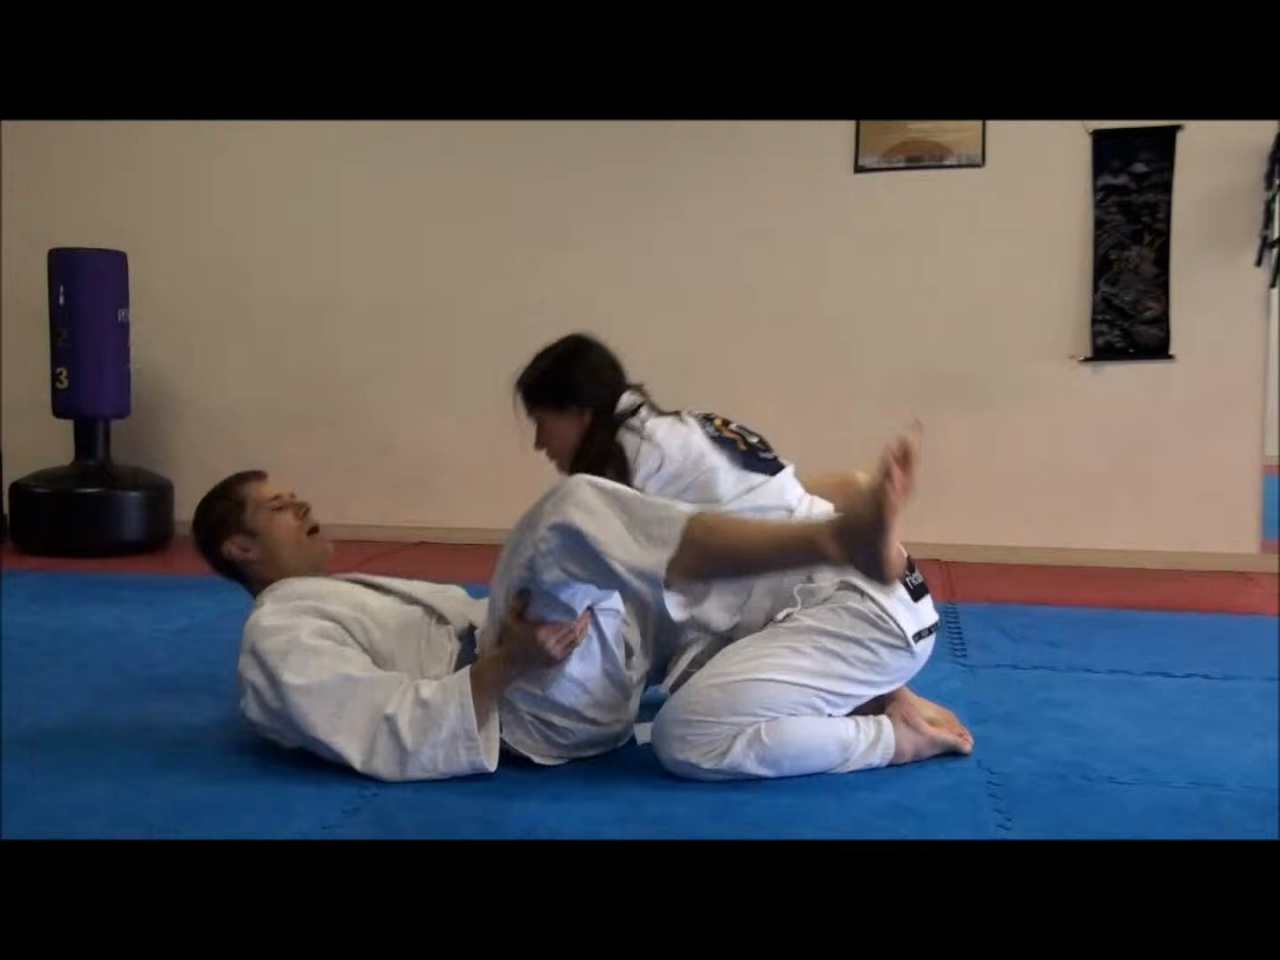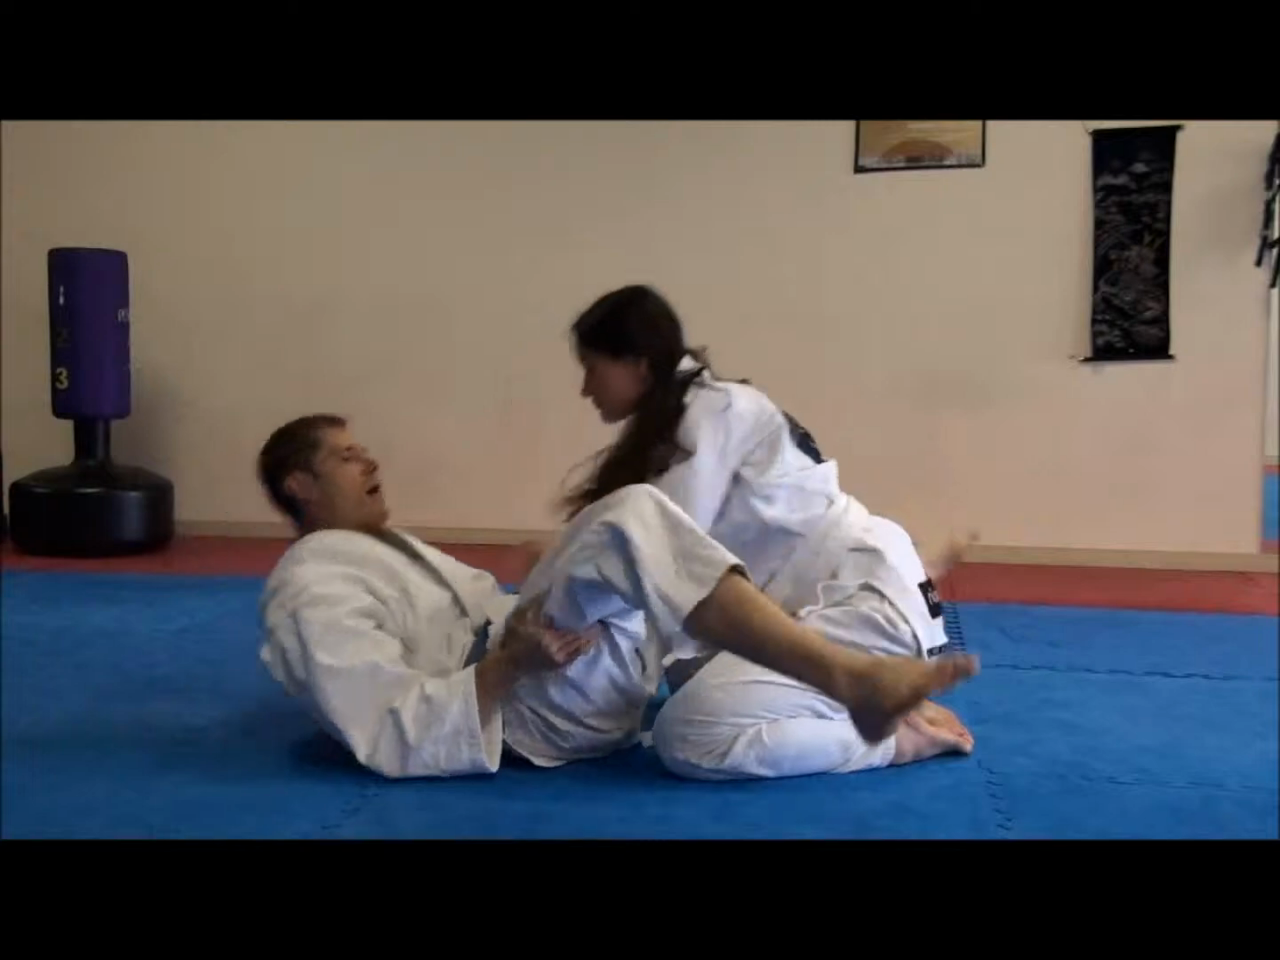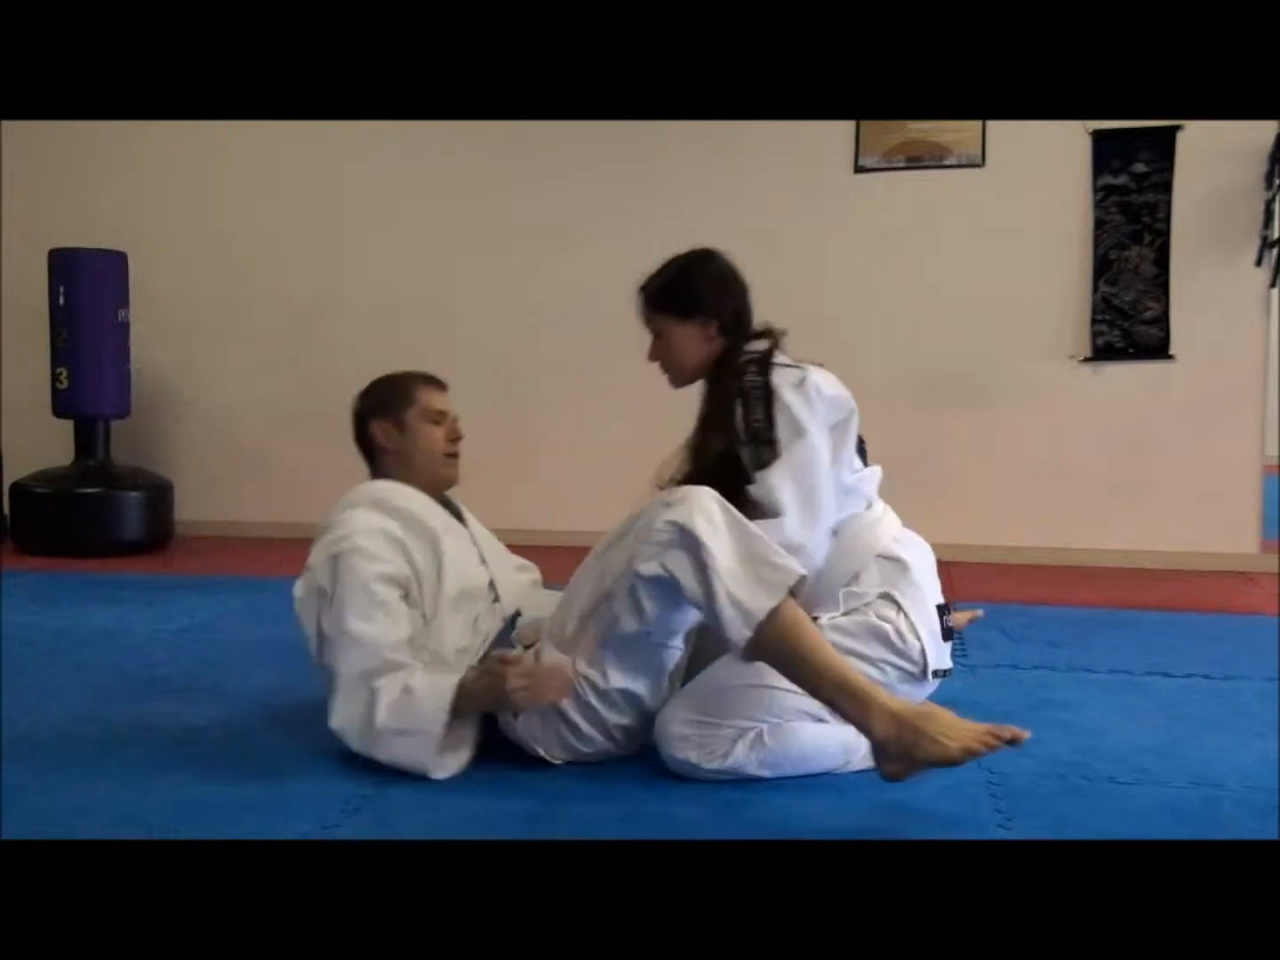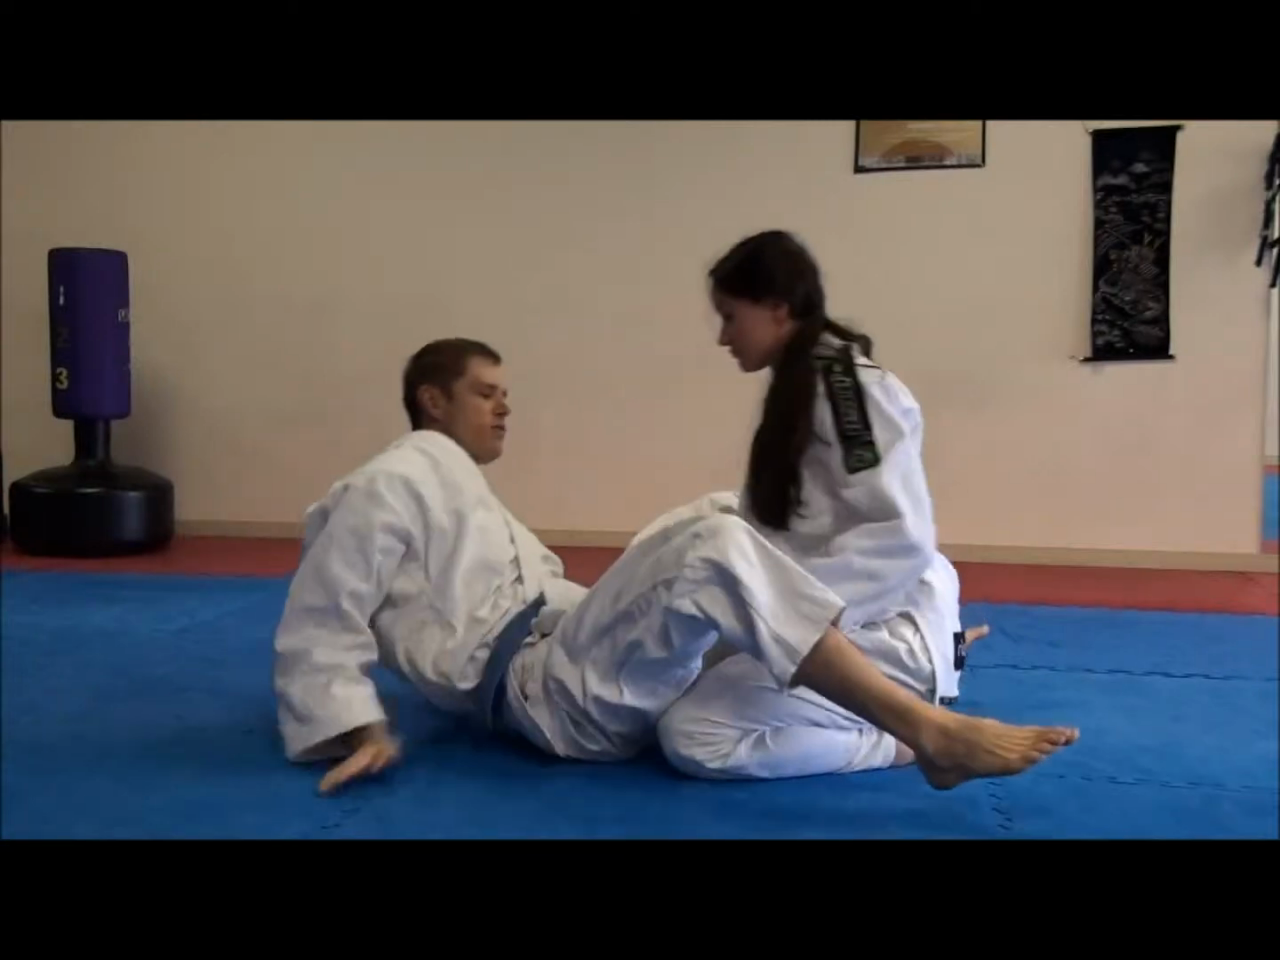
dt=0.2s
person 1, frame 1
left shoulder: (334, 588)
right shoulder: (280, 635)
right elbow: (392, 737)
right wrist: (503, 662)
left hip: (587, 655)
right hip: (539, 698)
right knee: (572, 509)
right ankle: (841, 541)
person 1, frame 2
left shoulder: (377, 547)
right shoulder: (311, 590)
right elbow: (393, 732)
right wrist: (511, 663)
right hip: (539, 707)
right knee: (629, 515)
right ankle: (853, 677)
person 1, frame 3
left shoulder: (439, 515)
right shoulder: (362, 539)
right elbow: (373, 700)
right wrist: (483, 686)
left hip: (558, 659)
right hip: (566, 704)
right knee: (687, 514)
right ankle: (888, 720)
person 1, frame 4
left shoulder: (456, 484)
right shoulder: (396, 481)
right elbow: (316, 632)
right wrist: (358, 731)
left hip: (571, 660)
right hip: (555, 693)
right knee: (714, 551)
right ankle: (931, 730)
person 2, frame 1
left shoulder: (650, 449)
right shoulder: (666, 438)
left hip: (859, 613)
right hip: (819, 605)
left knee: (684, 738)
left ankle: (890, 733)
right ankle: (866, 698)
person 2, frame 2
left shoulder: (709, 411)
right shoulder: (697, 409)
left hip: (868, 611)
right hip: (823, 602)
left knee: (687, 737)
left ankle: (898, 737)
person 2, frame 3
left shoulder: (778, 387)
right shoulder: (743, 389)
left elbow: (795, 537)
left hip: (878, 620)
right hip: (832, 611)
left knee: (687, 738)
person 2, frame 4
left shoulder: (849, 387)
right shoulder: (805, 383)
left elbow: (903, 537)
left hip: (889, 637)
right hip: (839, 624)
left knee: (693, 737)
left ankle: (903, 735)
